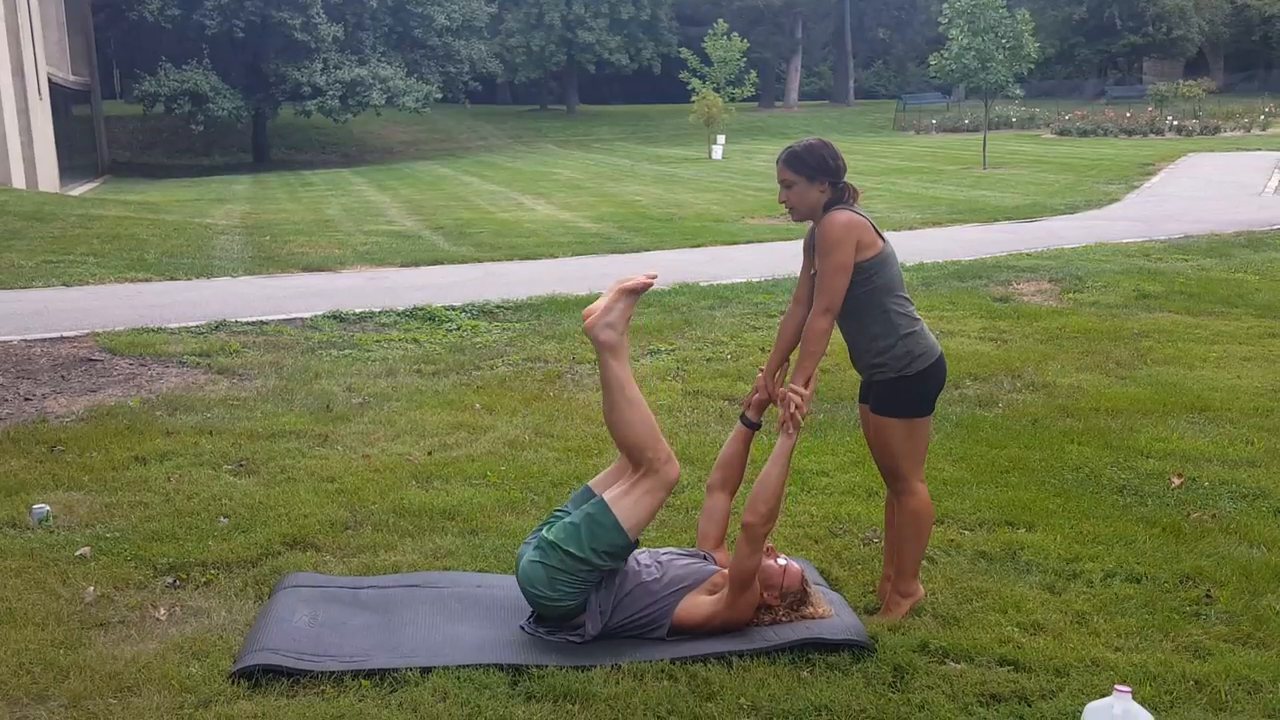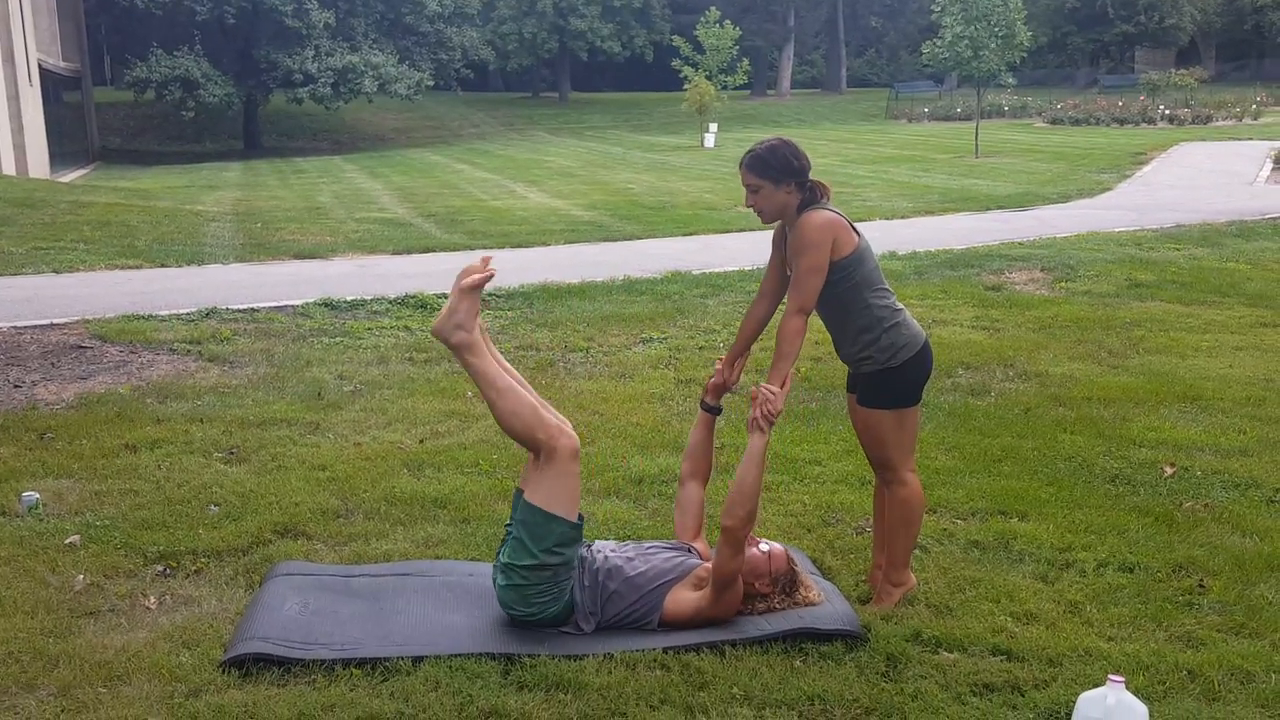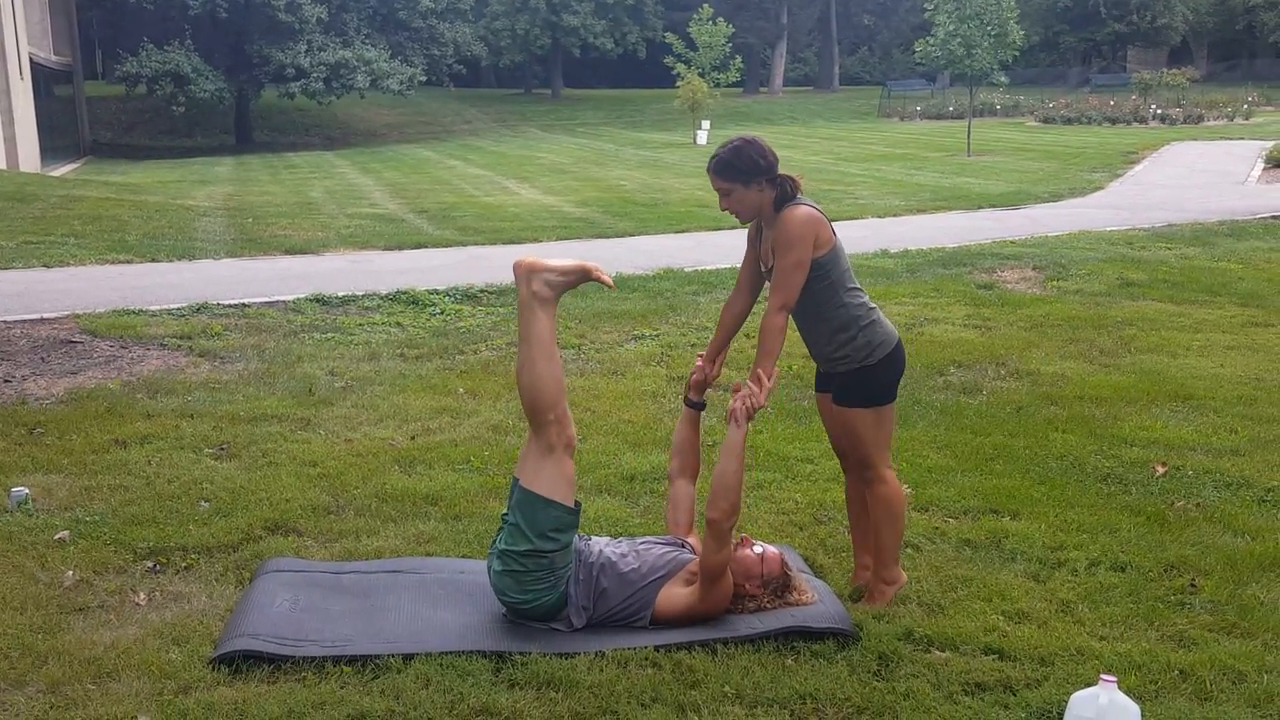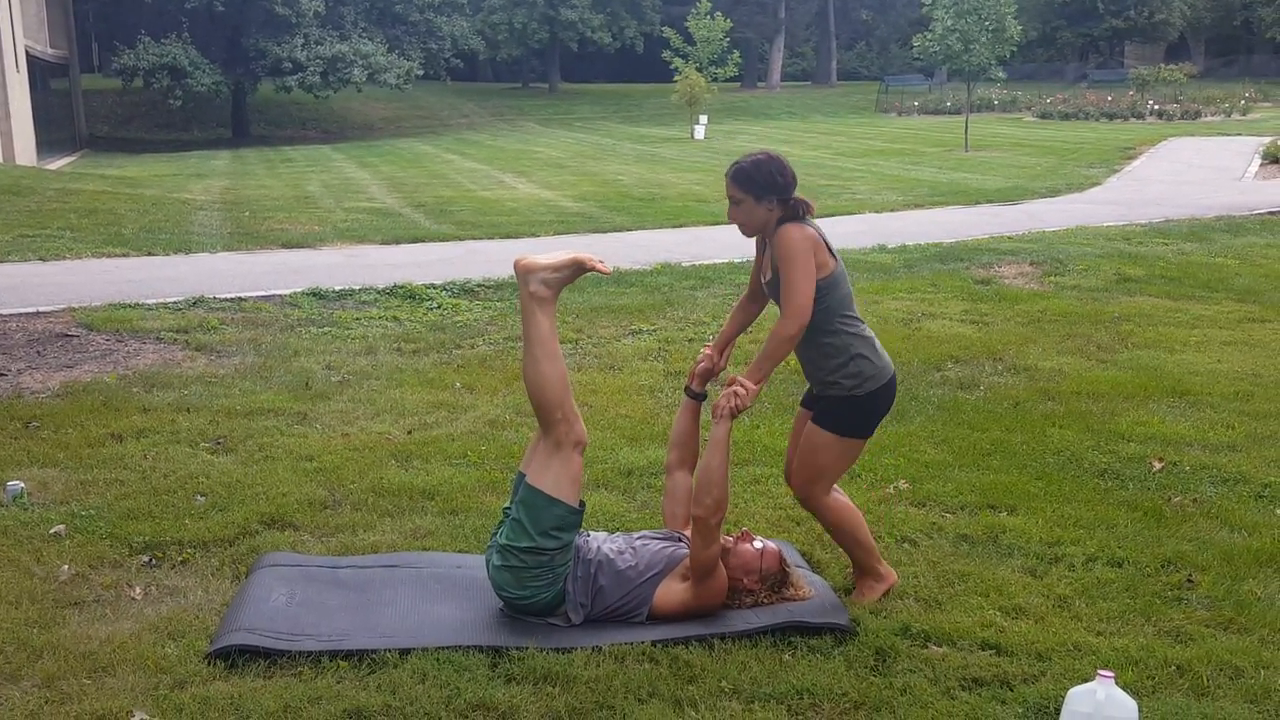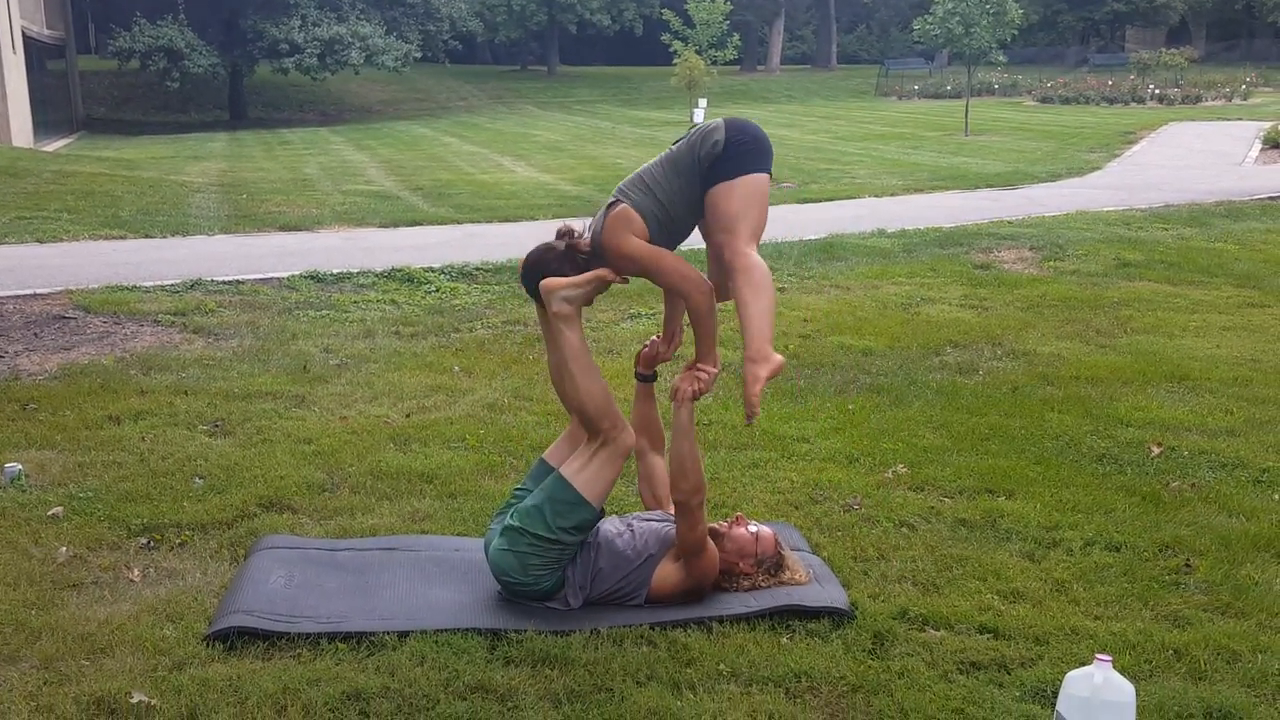
dt=1s
person 1, frame 1
left shoulder: (840, 226)
right shoulder: (819, 233)
left elbow: (823, 314)
right elbow: (800, 306)
left wrist: (799, 383)
right wrist: (771, 371)
left hip: (909, 369)
right hip: (882, 371)
left knee: (907, 481)
right knee: (892, 479)
left ankle: (908, 586)
right ankle: (891, 577)
person 1, frame 2
left shoulder: (815, 226)
right shoulder: (788, 231)
left elbow: (796, 312)
right elbow: (765, 301)
left wrist: (774, 387)
right wrist: (729, 362)
left hip: (896, 358)
right hip: (868, 360)
left knee: (897, 471)
right knee: (881, 468)
left ankle: (898, 576)
right ankle: (880, 566)
person 1, frame 3
left shoulder: (797, 221)
right shoulder: (762, 227)
left elbow: (779, 309)
right elbow: (742, 297)
right wrist: (709, 360)
left hip: (870, 356)
right hip: (835, 360)
left knee: (873, 469)
right knee: (851, 465)
left ankle: (888, 574)
right ankle: (865, 566)
person 1, frame 4
left shoulder: (794, 237)
right shoulder: (771, 239)
left elbow: (795, 320)
right elbow: (753, 298)
left wrist: (752, 379)
right wrist: (720, 347)
left hip: (859, 385)
right hip: (832, 383)
left knee: (810, 487)
right knee: (799, 476)
left ankle: (876, 572)
right ankle: (861, 565)
person 1, frame 5
left shoulder: (613, 245)
right shoulder: (599, 241)
left elbow: (694, 289)
right elbow: (662, 267)
left wrist: (707, 360)
right wrist: (672, 329)
left hip: (731, 145)
right hip: (719, 150)
left knee: (735, 250)
right knee: (720, 243)
left ankle: (760, 357)
right ankle: (721, 286)
person 2, frame 1
left shoulder: (735, 608)
right shoulder: (715, 567)
left elbow: (756, 524)
right elbow: (720, 488)
left wrist: (787, 439)
right wrist: (751, 417)
left hip: (554, 578)
right hip: (544, 559)
left knee: (659, 468)
right knee: (640, 459)
left ankle: (612, 342)
right ankle: (608, 334)
person 2, frame 2
left shoulder: (721, 600)
right shoulder: (698, 557)
left elbow: (734, 524)
right elbow: (692, 477)
left wrist: (759, 436)
right wrist: (711, 402)
left hip: (539, 593)
right hip: (538, 581)
left knee: (557, 443)
right knee: (552, 434)
left ankle: (465, 340)
right ankle: (470, 334)
person 2, frame 3
left shoulder: (713, 594)
right shoulder: (690, 555)
left elbow: (720, 518)
right elbow: (681, 475)
left wrist: (738, 427)
right wrist: (694, 399)
left hip: (536, 582)
right hip: (525, 569)
left knee: (555, 436)
right knee: (549, 432)
left ankle: (541, 293)
right ankle: (537, 289)
person 2, frame 4
left shoulder: (709, 590)
right shoulder: (686, 548)
left elbow: (707, 514)
right elbow: (679, 466)
left wrist: (722, 425)
right wrist: (695, 390)
left hip: (532, 580)
right hip: (519, 559)
left knee: (565, 434)
right knee: (558, 429)
left ankle: (540, 290)
right ankle: (539, 287)
person 2, frame 5
left shoulder: (701, 569)
right shoulder: (676, 529)
left elbow: (688, 498)
right elbow: (649, 447)
left wrist: (684, 408)
right wrist: (645, 375)
left hip: (527, 560)
right hip: (513, 536)
left knee: (614, 437)
right knee: (591, 426)
left ankle: (563, 310)
right ankle: (553, 305)
